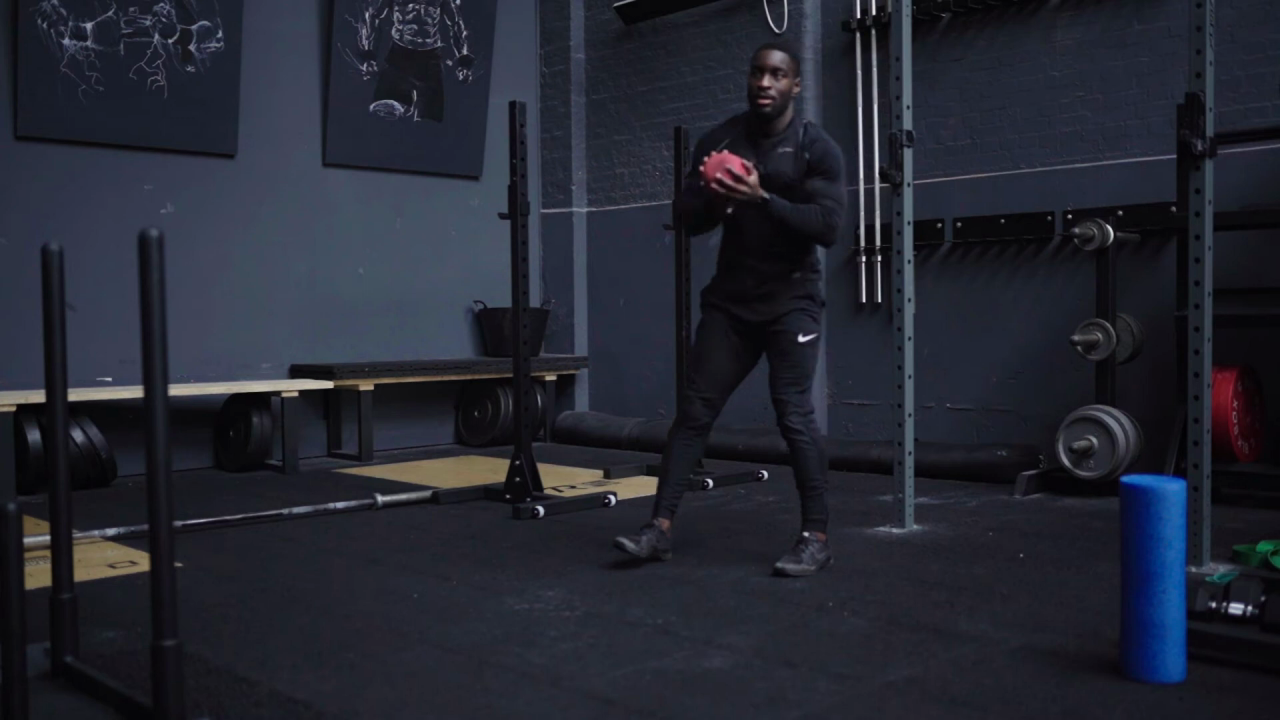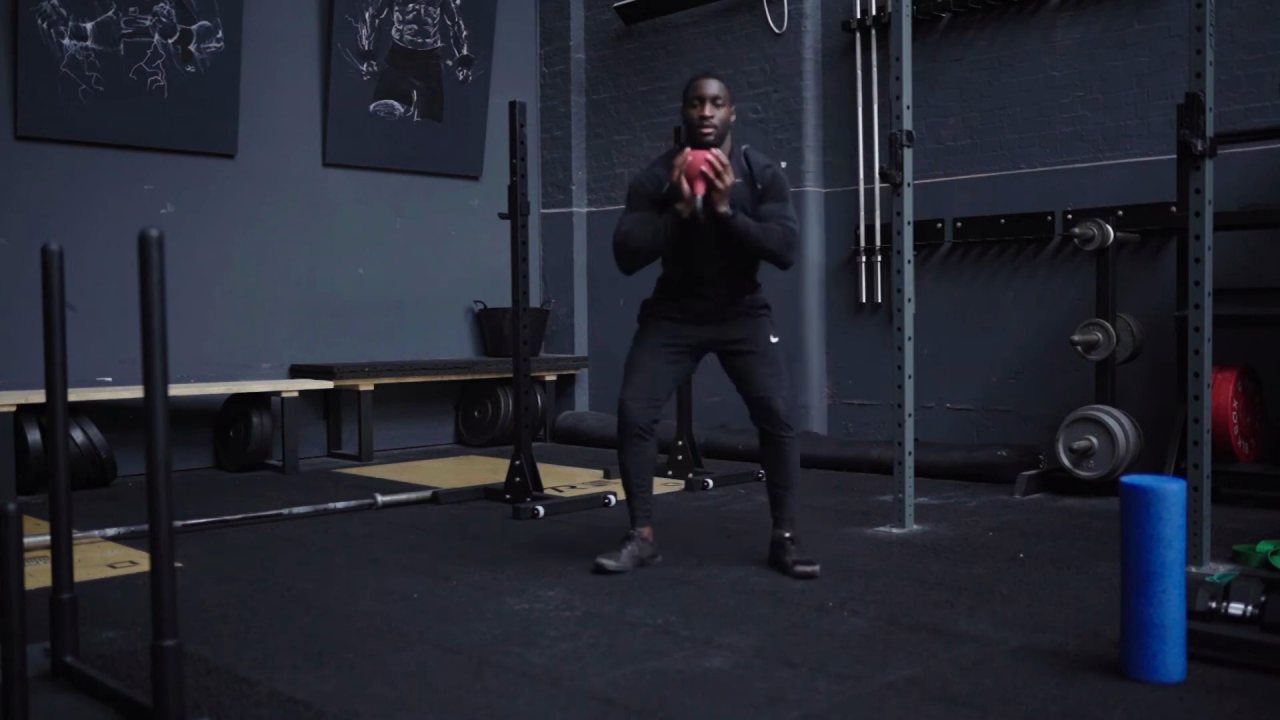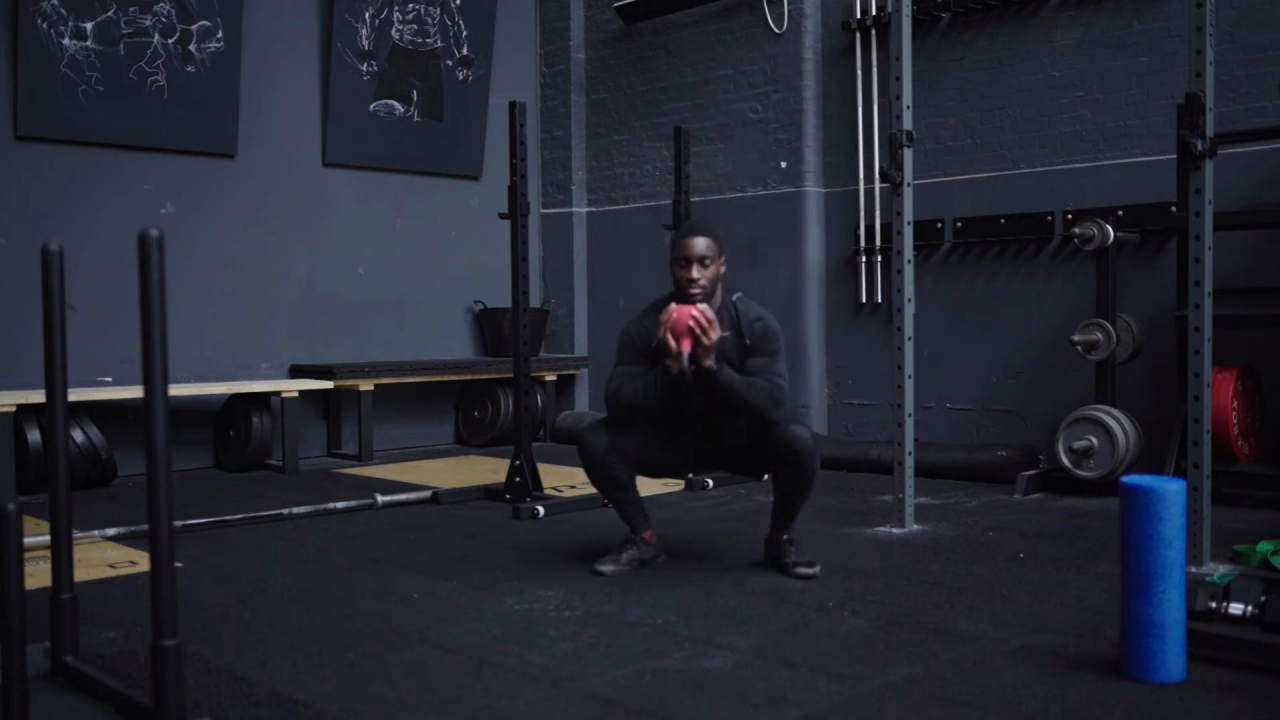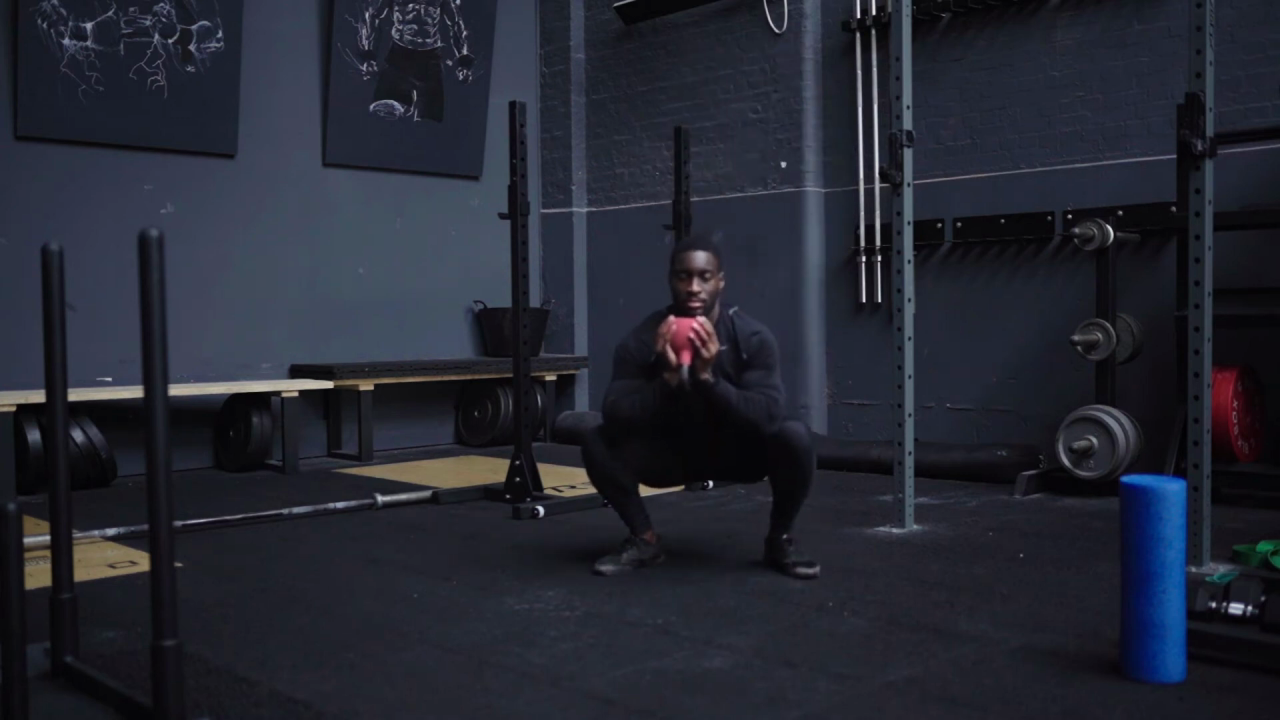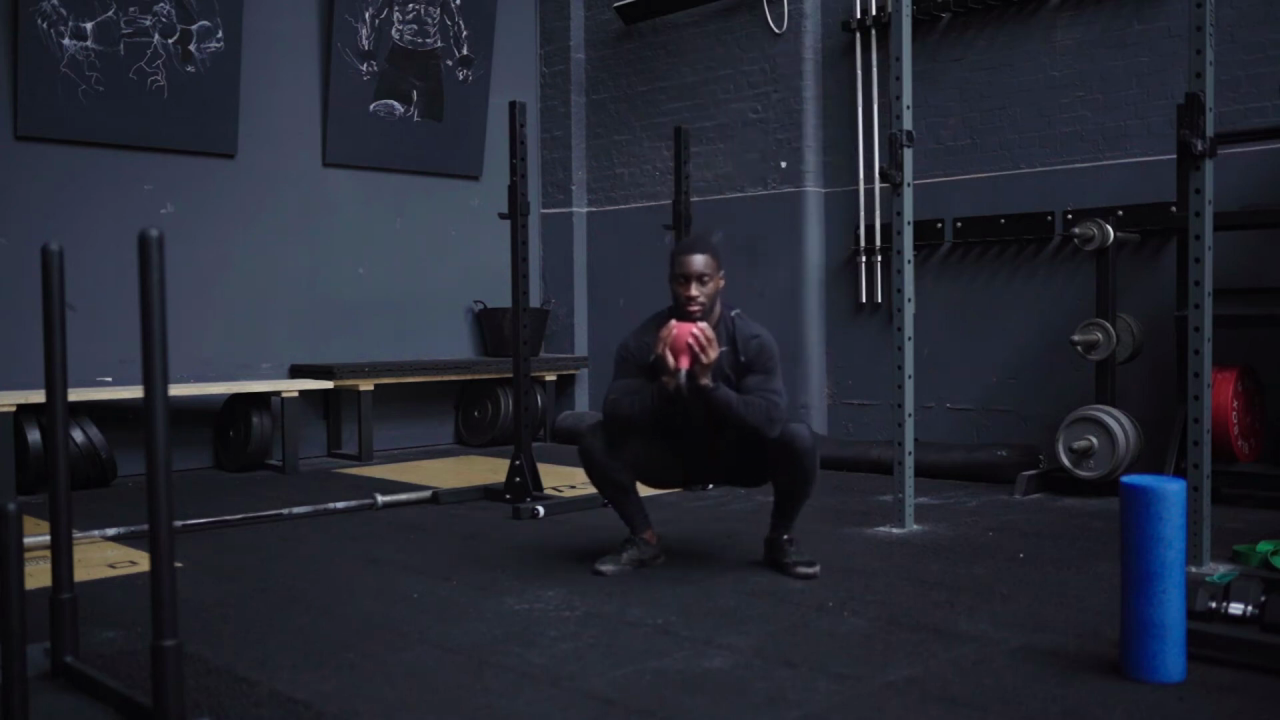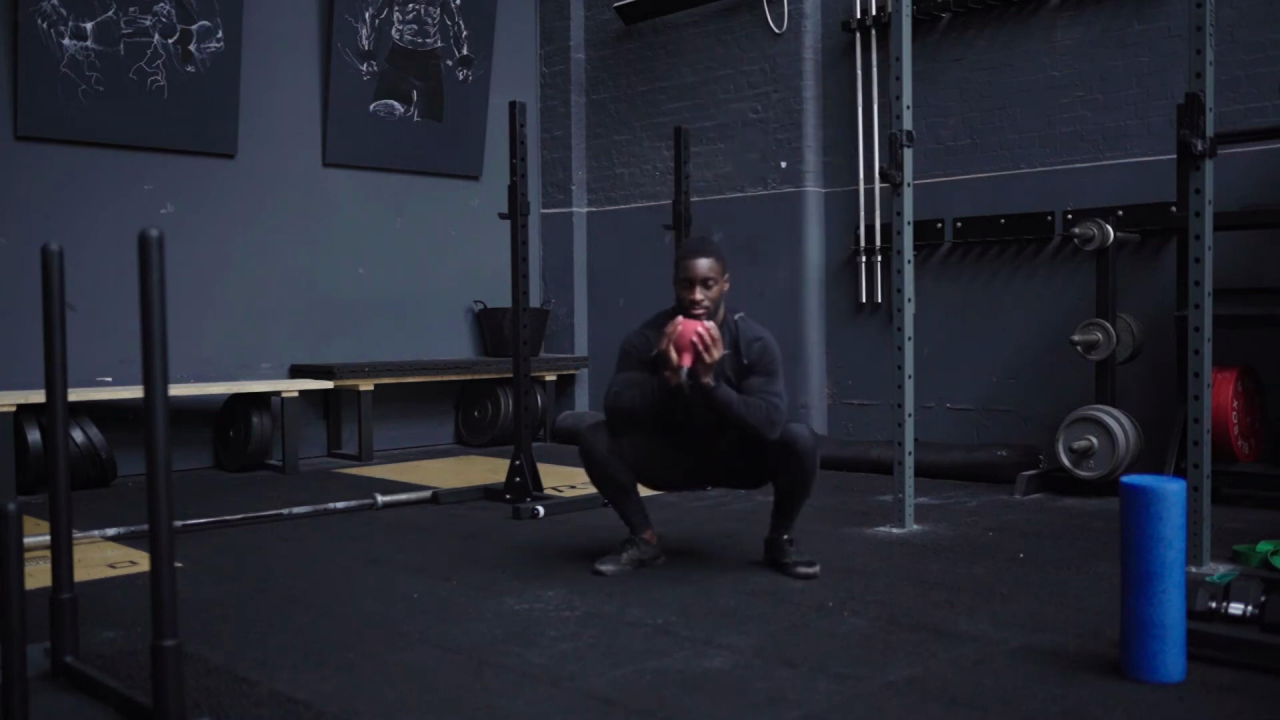
dt=0.7s
person 1, frame 1
left shoulder: (817, 147)
right shoulder: (718, 140)
left elbow: (827, 226)
right elbow: (688, 218)
left wrist: (763, 198)
right wrist: (708, 197)
left hip: (791, 301)
right hip: (729, 300)
left knee: (794, 416)
right knee: (695, 410)
left ankle: (816, 537)
right ankle: (660, 527)
person 1, frame 2
left shoulder: (762, 173)
right shoulder: (655, 178)
left elbow: (785, 249)
right elbow: (626, 257)
left wrist: (725, 210)
right wrist: (680, 210)
left hip: (742, 314)
right hip: (672, 316)
left knee: (776, 414)
right knee: (634, 411)
left ankle: (783, 537)
right ankle: (642, 535)
person 1, frame 3
left shoulder: (755, 323)
right shoulder: (644, 328)
left elbow: (773, 406)
right elbow: (620, 407)
left wrist: (712, 365)
right wrist: (669, 367)
left hip: (737, 435)
right hip: (670, 435)
left knee: (798, 441)
right knee: (595, 443)
left ankle: (780, 541)
right ankle: (644, 539)
person 1, frame 4
left shoulder: (752, 337)
right shoulder: (640, 341)
left elbow: (769, 418)
right elbow: (616, 419)
left wrist: (709, 379)
right wrist: (667, 380)
left hip: (735, 450)
right hip: (670, 452)
left knee: (794, 437)
right knee: (598, 444)
left ankle: (780, 541)
right ankle: (644, 539)
person 1, frame 5
left shoulder: (753, 340)
right shoulder: (642, 341)
left elbow: (770, 420)
right elbow: (616, 417)
left wrist: (708, 383)
right wrist: (665, 384)
left hip: (736, 455)
right hip: (672, 455)
left knee: (798, 440)
right knee: (596, 441)
left ankle: (780, 541)
right ankle: (644, 540)
person 1, frame 6
left shoulder: (756, 342)
right shoulder: (644, 339)
left elbow: (770, 423)
right elbow: (616, 413)
left wrist: (709, 382)
right wrist: (667, 377)
left hip: (738, 457)
right hip: (673, 458)
left knee: (799, 440)
right knee: (596, 440)
left ankle: (780, 541)
right ankle: (644, 540)
